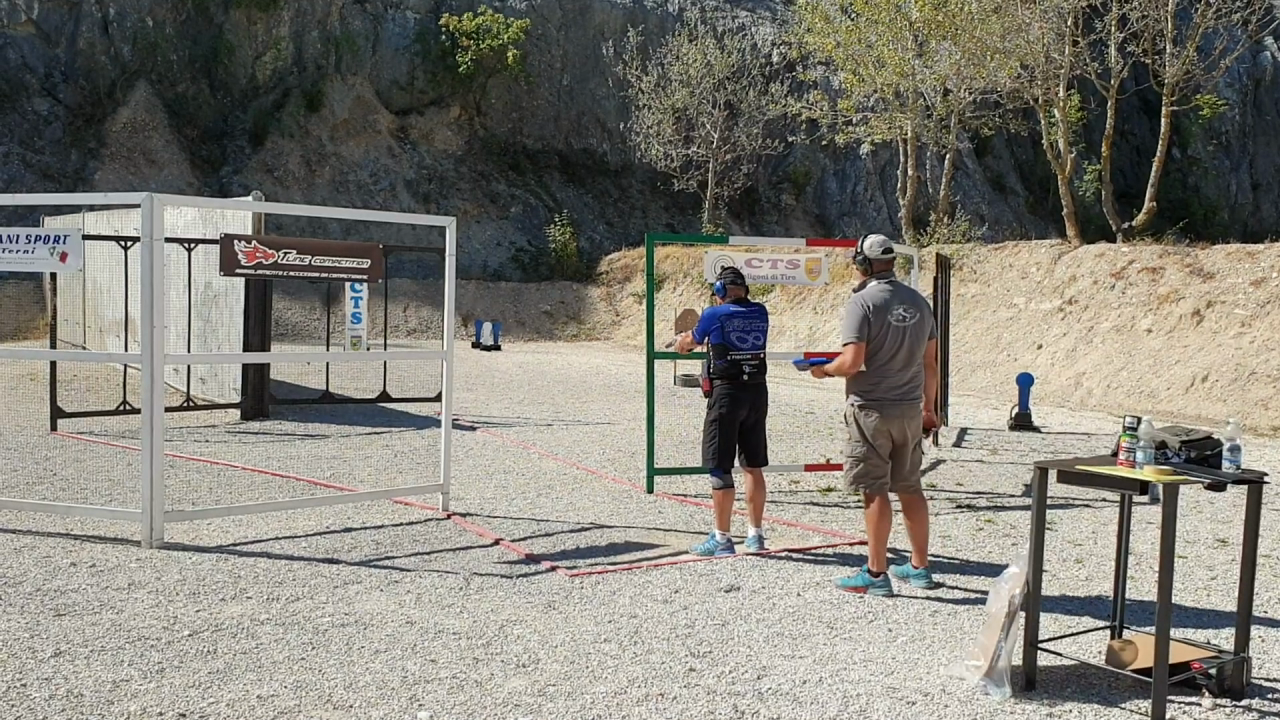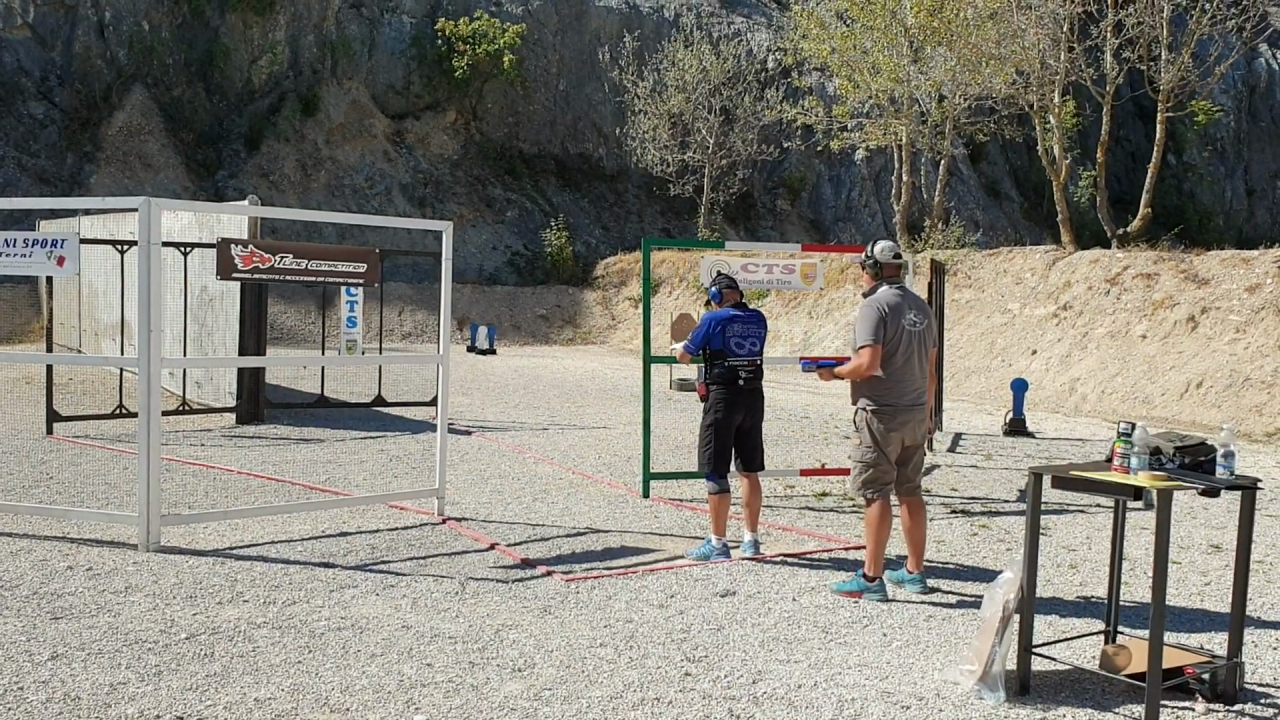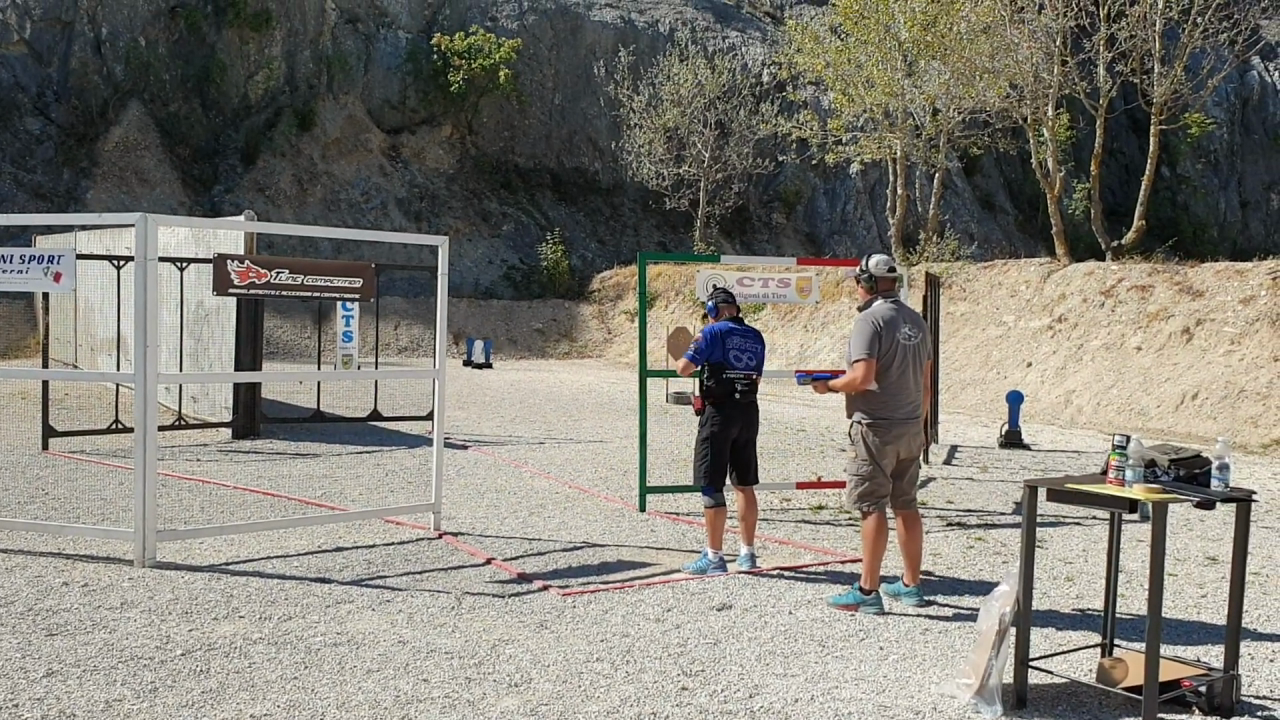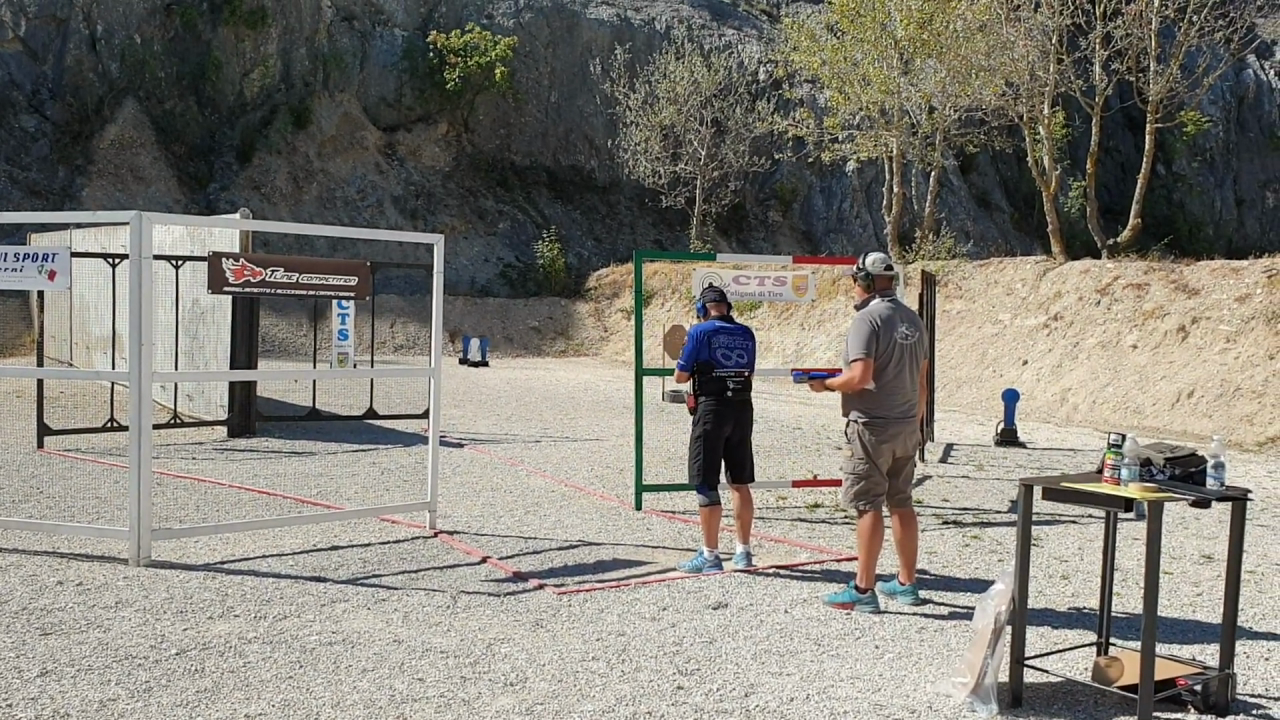
dt=1s
person 1, frame 1
left shoulder: (862, 301)
right shoulder: (918, 301)
left elbow: (852, 362)
right elbow: (930, 362)
left wrist: (825, 370)
right wrist: (929, 407)
left hip: (871, 410)
right hip: (910, 410)
left knee: (875, 490)
right knee: (910, 487)
left ankle: (876, 574)
right ankle: (919, 566)
person 1, frame 2
left shoulder: (875, 305)
right shoulder: (921, 306)
left elbow: (868, 364)
right elbow: (930, 369)
left wrist: (834, 372)
right wrist: (926, 413)
left hip: (881, 415)
right hip: (915, 415)
left knee: (876, 493)
right knee: (910, 491)
left ankle: (871, 578)
right ankle: (914, 572)
person 1, frame 3
left shoulder: (870, 319)
right shoulder: (916, 321)
left elbow: (862, 378)
right elbow: (925, 383)
left wrist: (829, 385)
left hip: (876, 428)
right hip: (910, 429)
left knee: (872, 506)
right knee: (906, 504)
left ankle: (868, 591)
right ankle: (911, 585)
person 1, frame 4
left shoulder: (867, 318)
right shoulder: (913, 319)
left elbow: (860, 377)
right elbow: (921, 381)
left wrist: (826, 384)
left hip: (871, 428)
right hip: (906, 428)
left knee: (868, 506)
right knee: (901, 503)
left ankle: (863, 590)
right ankle: (906, 583)
person 2, frame 1
left shoulder: (714, 314)
right shoulder: (760, 313)
left elbow: (692, 340)
left wrist: (681, 341)
left hip: (726, 393)
right hip: (757, 393)
left knee: (720, 468)
right knee: (753, 466)
left ankle: (722, 539)
right ankle: (755, 534)
person 2, frame 2
left shoulder: (714, 319)
right shoulder: (758, 319)
left elbow: (686, 355)
left wrist: (679, 349)
left hip: (723, 398)
right hip: (753, 398)
left knee: (715, 472)
right knee: (749, 470)
left ankle: (717, 543)
right ankle: (751, 539)
person 2, frame 3
left shoulder: (714, 332)
right shoulder: (756, 337)
left elbow: (684, 368)
left wrist: (685, 364)
left hip: (719, 412)
right hip: (748, 412)
left knee: (712, 486)
right knee: (745, 484)
left ankle: (714, 557)
right ankle: (747, 553)
person 2, frame 4
left shoulder: (700, 331)
right shoulder: (746, 334)
left elbow: (680, 376)
left hip: (711, 410)
right hip: (742, 410)
left knee: (706, 485)
right knee: (740, 482)
left ankle: (710, 555)
right ankle: (743, 551)
